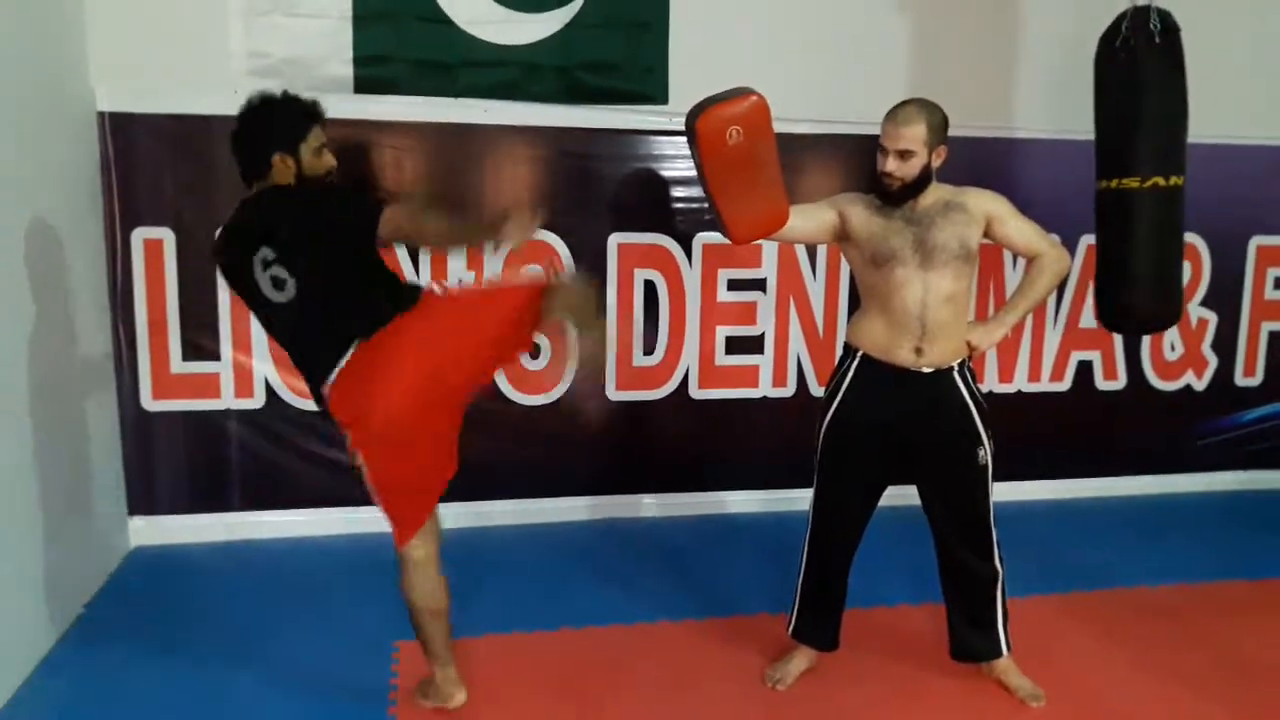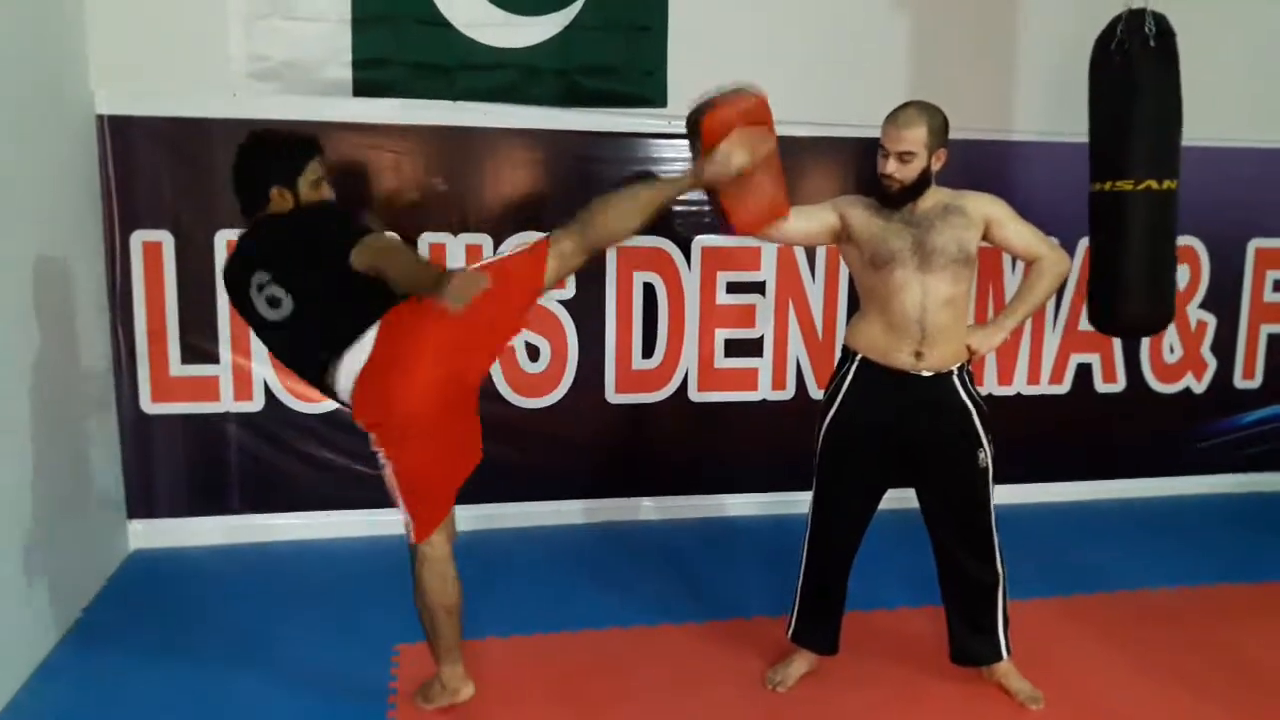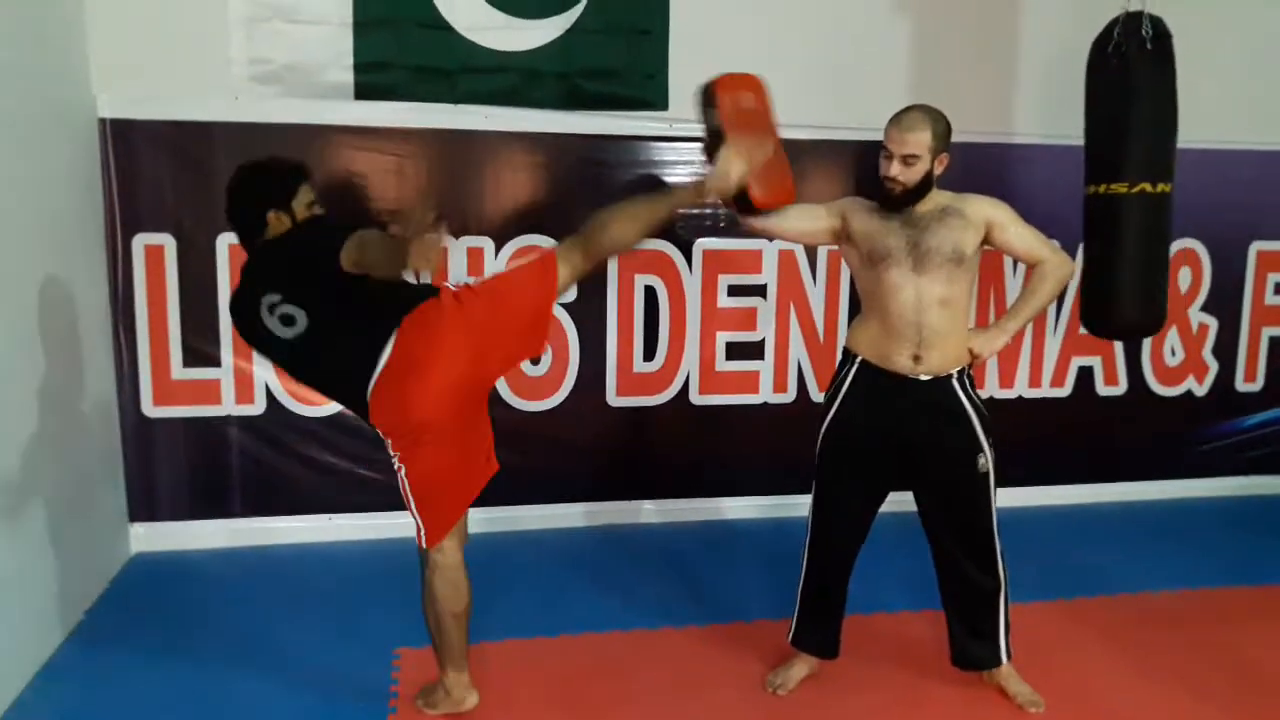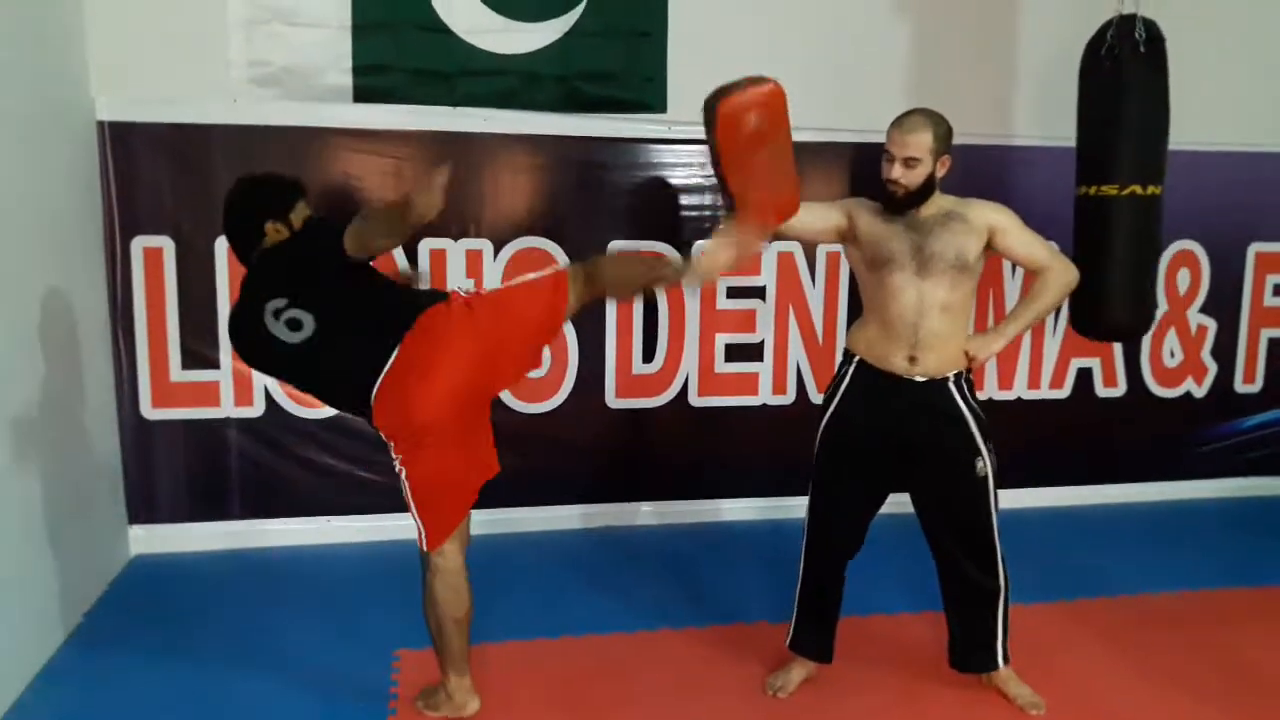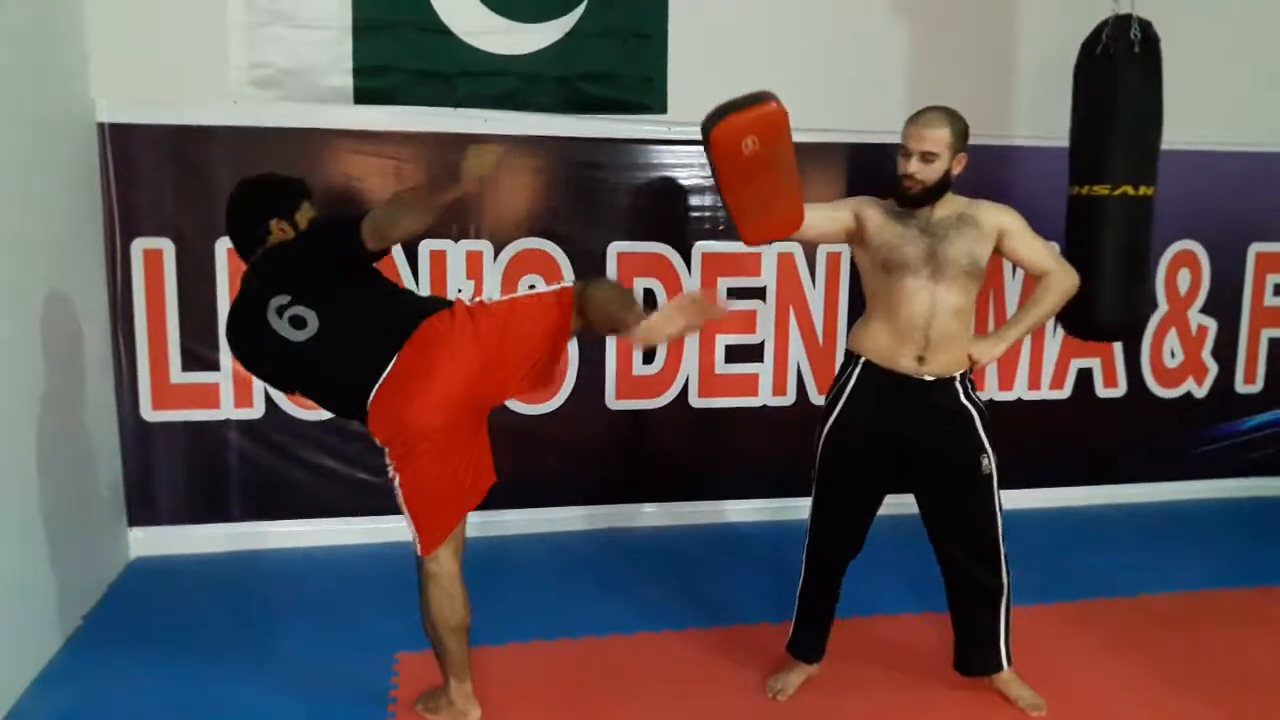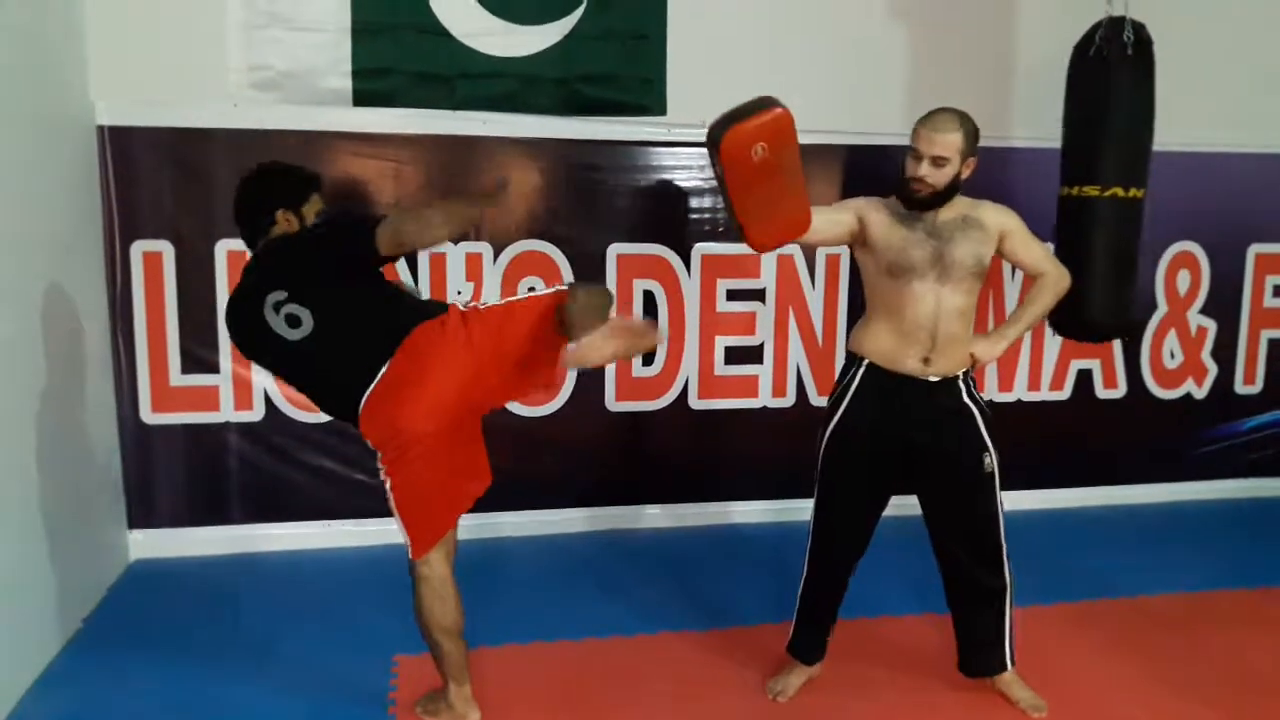
dt=0.1s
person 1, frame 1
left shoulder: (977, 206)
right shoulder: (852, 212)
left elbow: (1053, 257)
left wrist: (999, 325)
left hip: (947, 390)
right hip: (867, 385)
left knee: (969, 529)
right knee: (834, 524)
left ankle: (990, 650)
right ankle: (811, 640)
person 1, frame 2
left shoulder: (976, 210)
right shoulder: (852, 214)
left elbow: (1053, 261)
right elbow: (769, 223)
left wrist: (999, 328)
left hip: (946, 393)
right hip: (867, 388)
left knee: (969, 533)
right knee: (833, 527)
left ankle: (990, 655)
right ankle: (811, 643)
person 1, frame 3
left shoulder: (979, 213)
right shoulder: (851, 216)
left elbow: (1057, 264)
right elbow: (766, 219)
left wrist: (1002, 332)
left hip: (947, 399)
right hip: (867, 392)
left knee: (971, 538)
right knee: (834, 531)
left ankle: (990, 659)
right ankle: (811, 646)
person 1, frame 4
left shoulder: (982, 218)
right shoulder: (857, 216)
left elbow: (1061, 272)
left wrist: (1001, 336)
left hip: (945, 400)
right hip: (865, 392)
left knee: (971, 541)
right knee: (830, 533)
left ankle: (990, 661)
right ankle: (809, 650)
person 1, frame 5
left shoulder: (993, 221)
right shoulder: (866, 214)
left elbow: (1062, 278)
left wrist: (1002, 340)
left hip: (947, 399)
right hip: (869, 392)
left knee: (975, 542)
right knee: (832, 534)
left ankle: (992, 663)
right ankle: (805, 653)
person 1, frame 6
left shoulder: (993, 221)
right shoulder: (869, 215)
left elbow: (1055, 276)
left wrist: (1001, 339)
left hip: (951, 399)
right hip: (872, 393)
left knee: (978, 543)
right knee: (835, 537)
left ankle: (994, 664)
right ankle: (805, 654)
person 2, frame 1
left shoulder: (233, 241)
right shoulder: (320, 201)
right elbow: (408, 225)
right wrist: (494, 217)
left hip: (357, 397)
right hip: (414, 344)
left knee: (417, 540)
right knee: (564, 289)
left ankle: (445, 679)
person 2, frame 2
left shoulder: (238, 276)
right shoulder: (314, 223)
right elbow: (378, 257)
right wrist: (438, 283)
left hip: (390, 406)
right hip: (414, 339)
left knee: (431, 538)
right knee: (575, 239)
left ankle: (450, 675)
right ankle: (702, 172)
person 2, frame 3
left shoulder: (246, 311)
right shoulder: (305, 243)
right elbow: (363, 253)
right wrist: (410, 253)
left hip: (403, 402)
right hip: (443, 333)
left knee: (442, 546)
right knee: (582, 248)
right ankle: (700, 190)
person 2, frame 4
left shoulder: (246, 328)
right shoulder: (305, 249)
right elbow: (366, 234)
right wrist: (410, 211)
left hip: (402, 405)
right hip: (448, 334)
left knee: (443, 549)
right knee: (586, 277)
right ankle: (690, 268)
person 2, frame 5
left shoulder: (245, 332)
right shoulder: (318, 249)
left elbow: (317, 391)
right elbow: (389, 221)
right wrist: (451, 191)
left hip: (404, 416)
right hip: (451, 346)
left knee: (439, 555)
right knee: (592, 293)
right ankle: (641, 323)
person 2, frame 6
left shoulder: (243, 315)
right shoulder: (313, 245)
right elbow: (406, 232)
right wrist: (479, 208)
left hip: (391, 413)
right hip: (444, 346)
left knee: (431, 557)
right knee: (581, 298)
right ankle: (592, 334)
